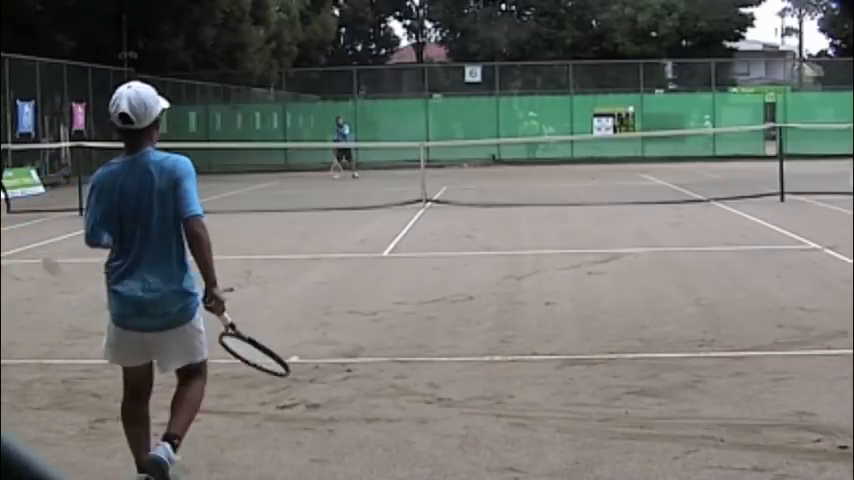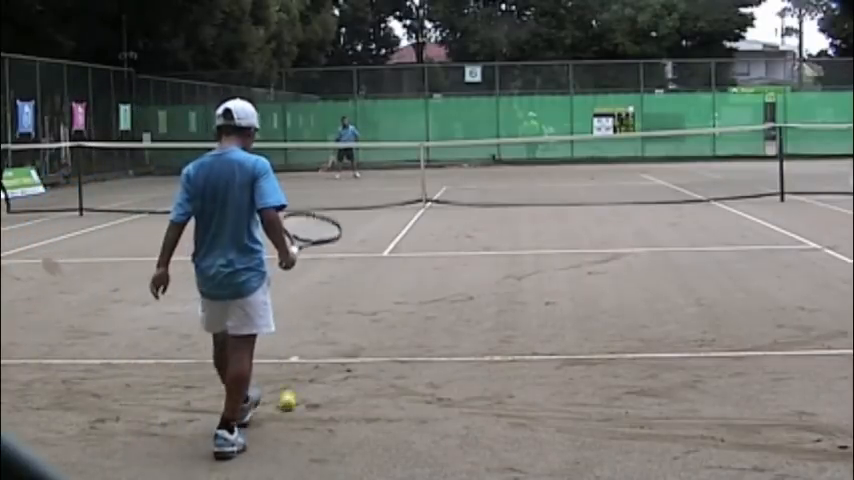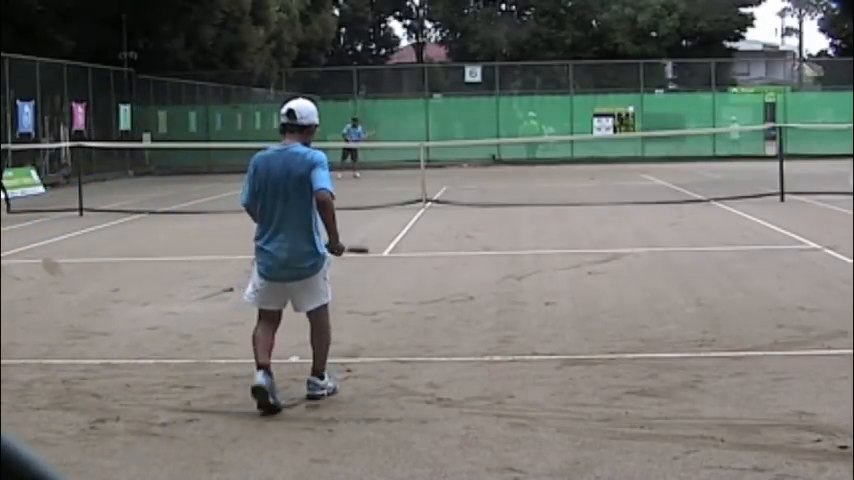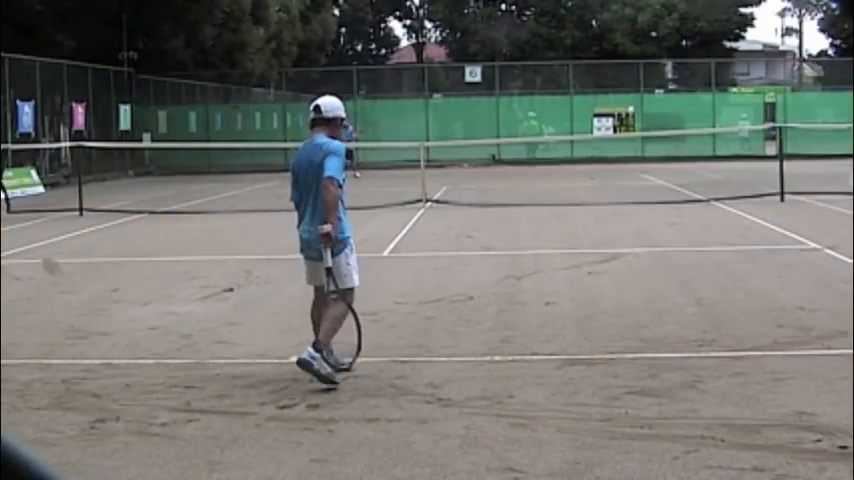
dt=0.7s
person 1, frame 1
left shoulder: (102, 179)
right shoulder: (176, 167)
left elbow: (95, 238)
right elbow: (194, 228)
right wrist: (212, 285)
left hip: (126, 302)
right hip: (173, 300)
left knee: (135, 390)
right knee: (193, 376)
person 1, frame 2
left shoulder: (193, 170)
right shoulder: (256, 166)
left elbow: (177, 221)
right elbow: (269, 215)
left wrist: (162, 267)
right wrist: (285, 251)
left hip: (208, 274)
right hip: (245, 272)
left knee: (222, 345)
right knee: (240, 352)
left ankle: (240, 403)
right ankle: (227, 432)
person 1, frame 3
left shoulder: (259, 161)
right shoulder: (314, 158)
left elbow: (250, 206)
right elbow: (323, 198)
right wrist: (334, 239)
left hip: (268, 255)
right hip: (306, 256)
left knee: (266, 321)
right knee: (319, 317)
left ankle: (263, 374)
right ankle: (318, 380)
person 1, frame 4
left shoulder: (299, 154)
right shoulder: (333, 148)
right elbow: (330, 184)
right wrist: (330, 222)
left hip: (309, 235)
right hip: (332, 237)
left knee: (323, 295)
right knee: (342, 299)
left ankle: (323, 354)
right ankle: (316, 352)
